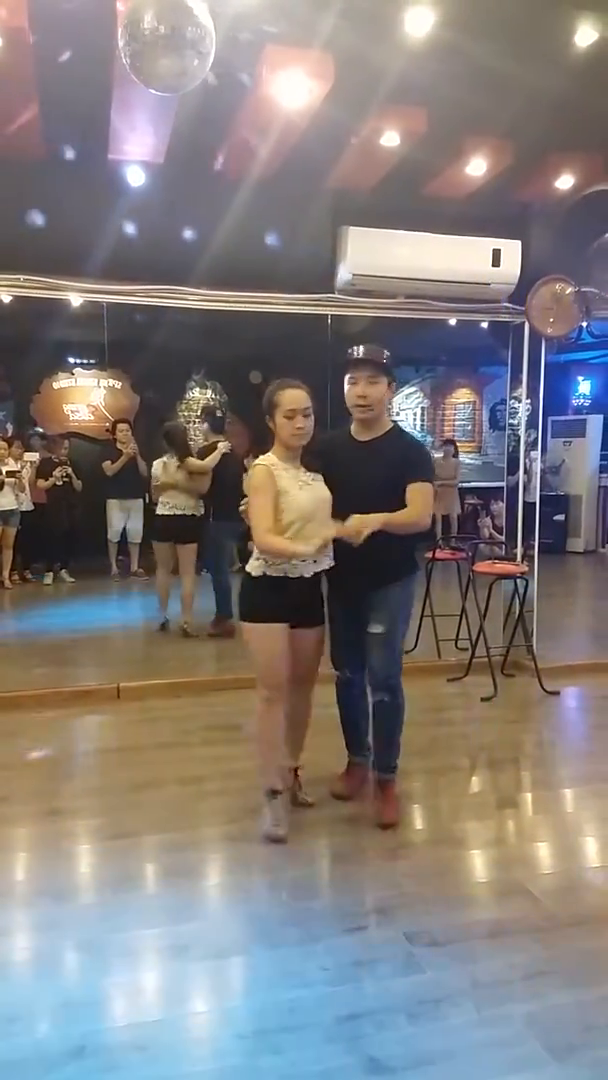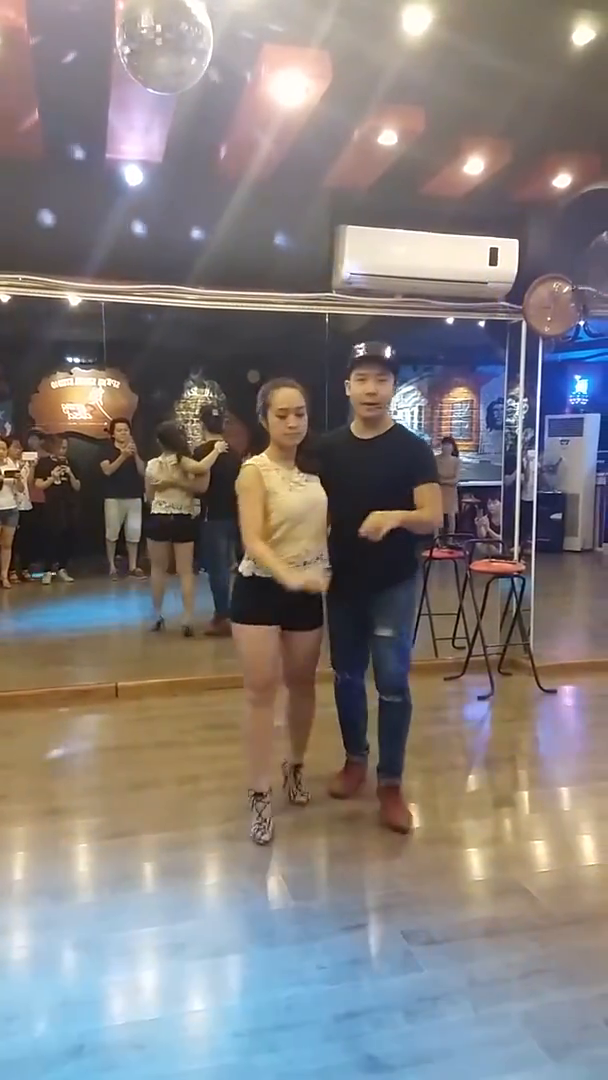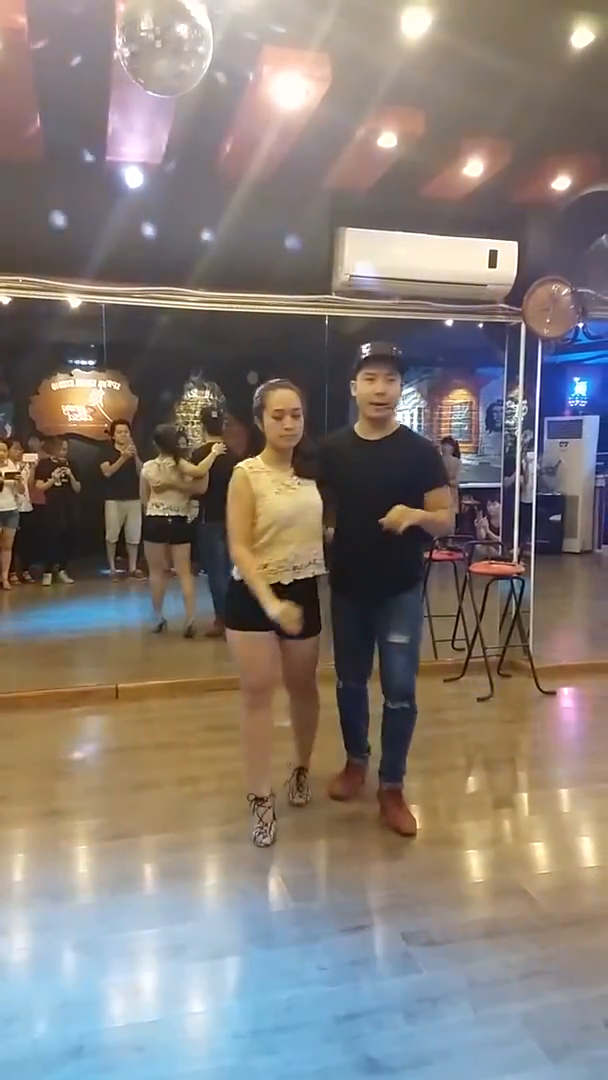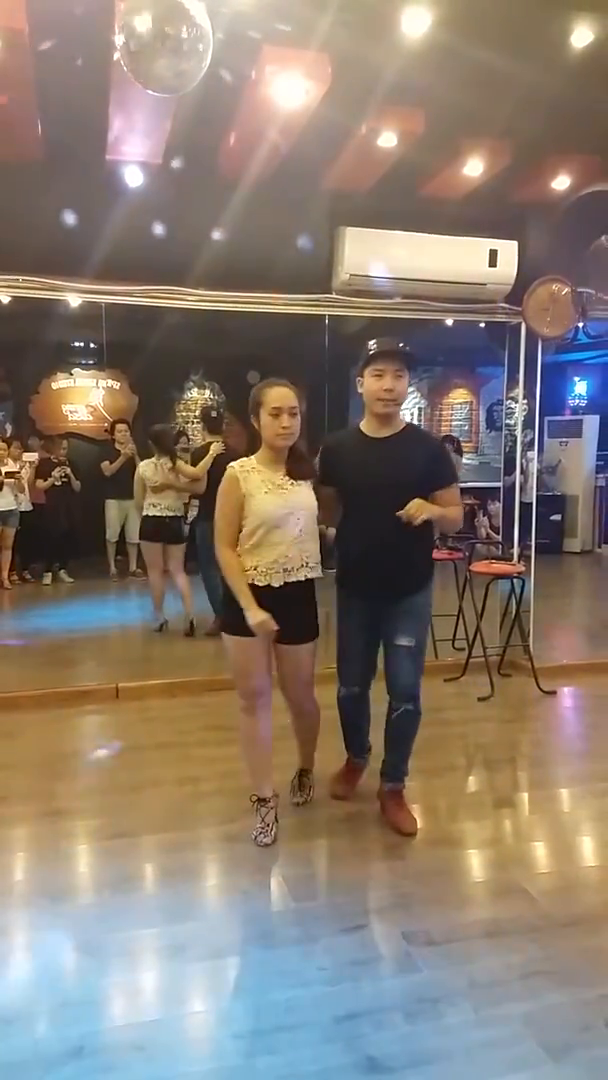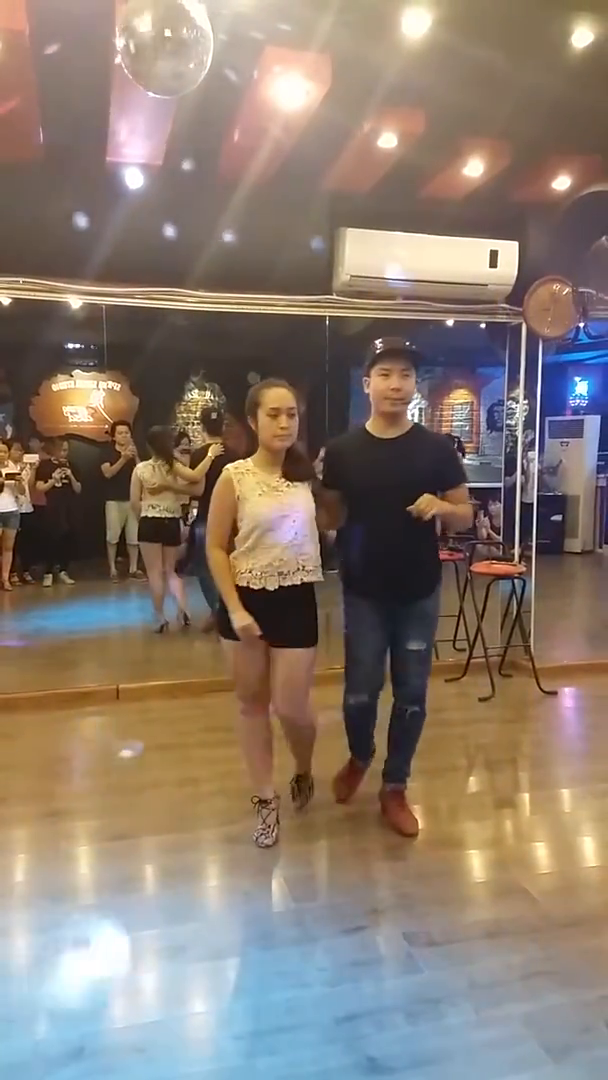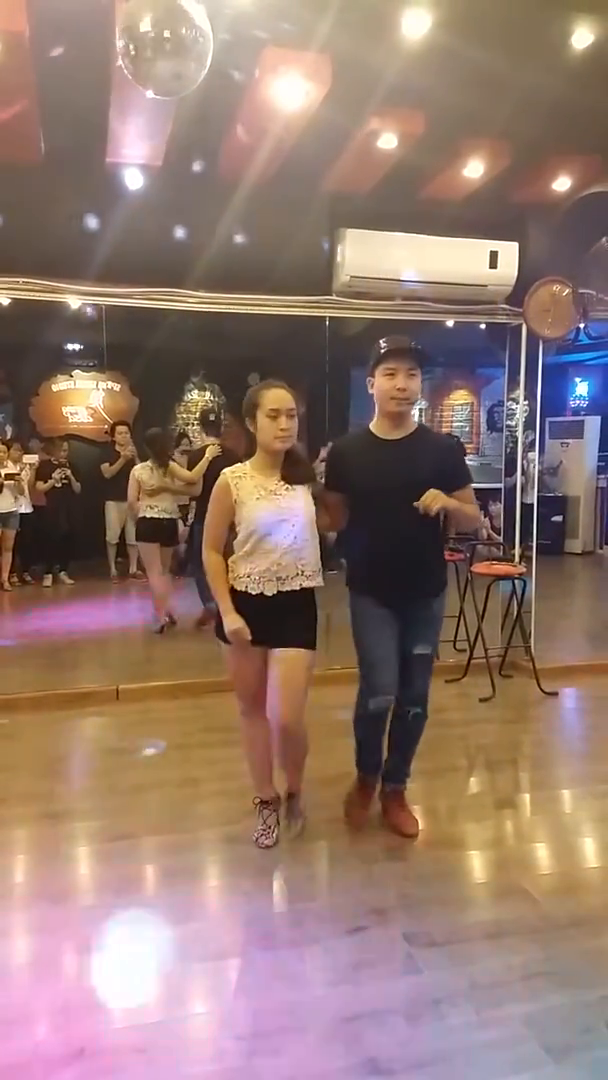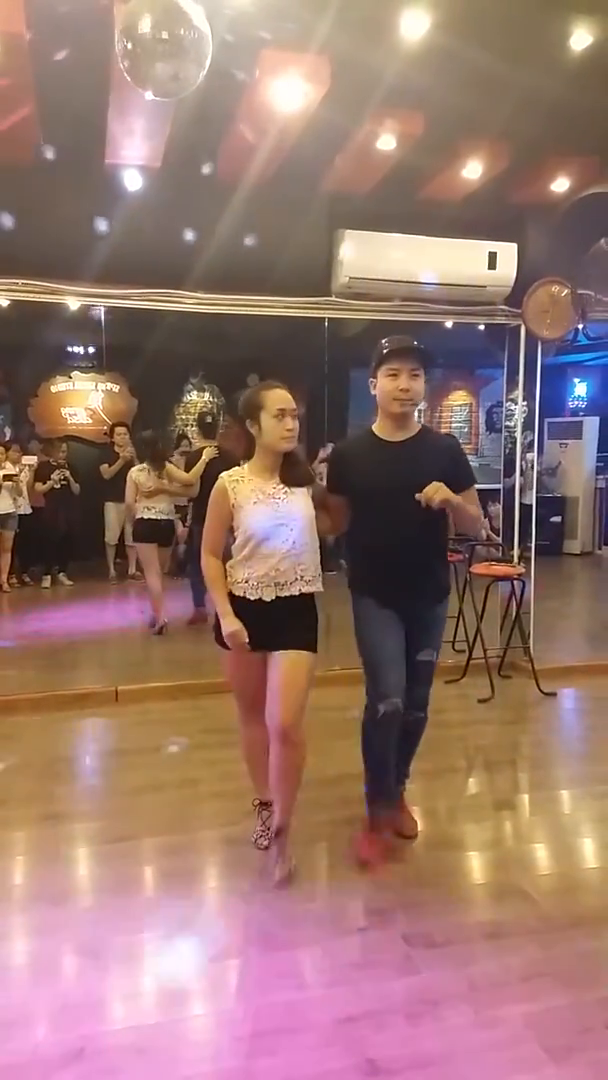
dt=0.1s
person 1, frame 1
left shoulder: (409, 450)
right shoulder: (331, 448)
left elbow: (421, 516)
left wrist: (377, 520)
left hip: (391, 580)
right hip: (345, 577)
left knee: (382, 676)
right knee: (347, 673)
left ankle: (386, 778)
right ankle: (358, 760)
person 1, frame 2
left shoulder: (411, 449)
right shoulder: (330, 448)
left elbow: (432, 517)
left wrist: (395, 518)
left hip: (394, 582)
right hip: (343, 580)
left knee: (392, 682)
right knee: (346, 675)
left ankle: (390, 783)
right ankle: (355, 758)
person 1, frame 3
left shoulder: (419, 451)
right shoulder: (332, 450)
left elbow: (446, 519)
left wrist: (414, 515)
left hip: (401, 588)
right hip: (347, 585)
left knee: (399, 689)
right knee: (349, 680)
left ankle: (392, 787)
right ankle: (356, 760)
person 1, frame 4
left shoulder: (428, 449)
right shoulder: (337, 449)
left elbow: (456, 517)
left wrist: (429, 511)
left hip: (411, 589)
right hip: (355, 588)
left knee: (405, 692)
right knee: (352, 685)
left ankle: (393, 787)
right ankle: (356, 758)
person 1, frame 5
left shoulder: (436, 449)
right shoulder: (342, 451)
left elbow: (465, 516)
right elbow: (333, 515)
left wrist: (440, 508)
left hip: (419, 592)
right hip: (363, 591)
left knee: (412, 695)
right knee: (360, 692)
left ankle: (395, 788)
right ankle: (359, 758)
person 1, frame 6
left shoulder: (441, 450)
right shoulder: (346, 452)
left elbow: (472, 522)
right elbow: (337, 518)
left wrist: (447, 505)
left hip: (426, 592)
right hip: (371, 591)
left knee: (414, 700)
right knee: (377, 695)
left ankle: (396, 787)
right ankle: (365, 778)
person 1, frame 7
left shoulder: (445, 451)
right shoulder: (348, 454)
left elbow: (474, 524)
right elbow: (338, 520)
left wrist: (450, 501)
left hip: (429, 596)
right hip: (373, 595)
left knee: (416, 705)
right knee: (387, 702)
left ankle: (395, 793)
right ankle: (377, 812)
person 2, frame 1
left shoulder: (312, 469)
right shoulder: (264, 470)
right elbow: (265, 540)
left wrist: (332, 534)
right wrist: (310, 545)
left hip: (307, 587)
right hip: (267, 589)
left knee: (302, 685)
right knee: (273, 690)
left ankle: (288, 769)
right ankle: (273, 791)
person 2, frame 2
left shoulder: (311, 470)
right shoulder: (254, 471)
right elbow: (254, 543)
right wrist: (291, 577)
left hip: (306, 592)
right hip: (259, 591)
left knee: (301, 684)
right knee: (261, 692)
left ankle: (295, 765)
right ankle: (259, 795)
person 2, frame 3
left shoulder: (309, 473)
right shoulder: (247, 475)
right elbow: (239, 548)
right wrist: (269, 601)
left hip: (302, 595)
right hip: (251, 597)
left knee: (303, 689)
right knee: (257, 696)
left ankle: (301, 768)
right ankle: (261, 797)
person 2, frame 4
left shoulder: (307, 473)
right shoulder: (238, 475)
left elbow: (323, 523)
right elbow: (225, 547)
right wrist: (249, 605)
left hip: (298, 596)
right hip: (247, 599)
left knee: (300, 697)
right knee: (253, 701)
left ankle: (305, 768)
right ankle: (263, 798)
person 2, frame 5
left shoulder: (306, 475)
right shoulder: (234, 477)
left elbow: (325, 526)
right elbow: (216, 548)
right wrist: (235, 608)
left hip: (296, 600)
right hip: (244, 600)
left knee: (291, 707)
right knee: (252, 704)
left ankle: (303, 773)
right ankle: (265, 799)
person 2, frame 6
left shoulder: (306, 477)
right shoulder: (232, 481)
right elbow: (212, 550)
right wrist: (227, 611)
left hip: (296, 605)
right hip: (243, 605)
left knee: (285, 717)
right knee: (253, 710)
left ankle: (292, 792)
right ankle: (265, 801)
person 2, frame 7
left shoulder: (305, 481)
right shoulder: (230, 484)
right elbow: (211, 557)
right wrist: (224, 615)
left hip: (295, 611)
right hip: (243, 610)
left knee: (285, 725)
right knee: (251, 715)
left ankle: (282, 825)
right ankle: (265, 805)
